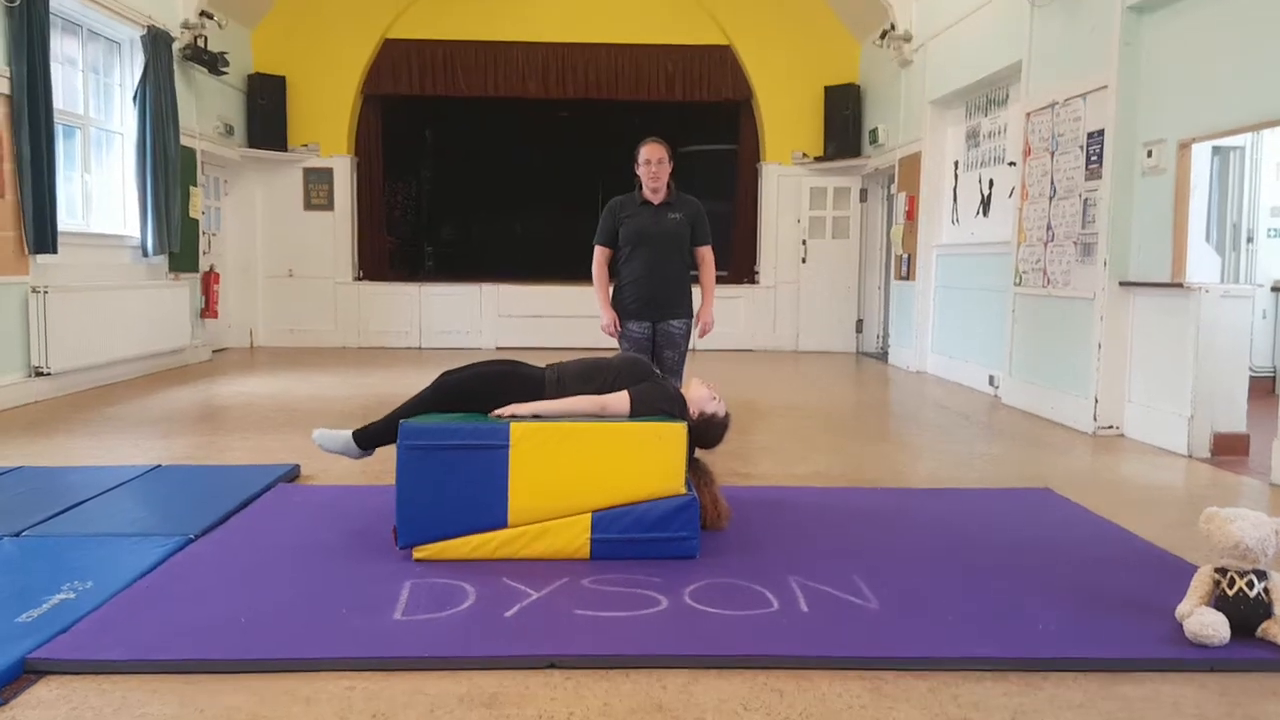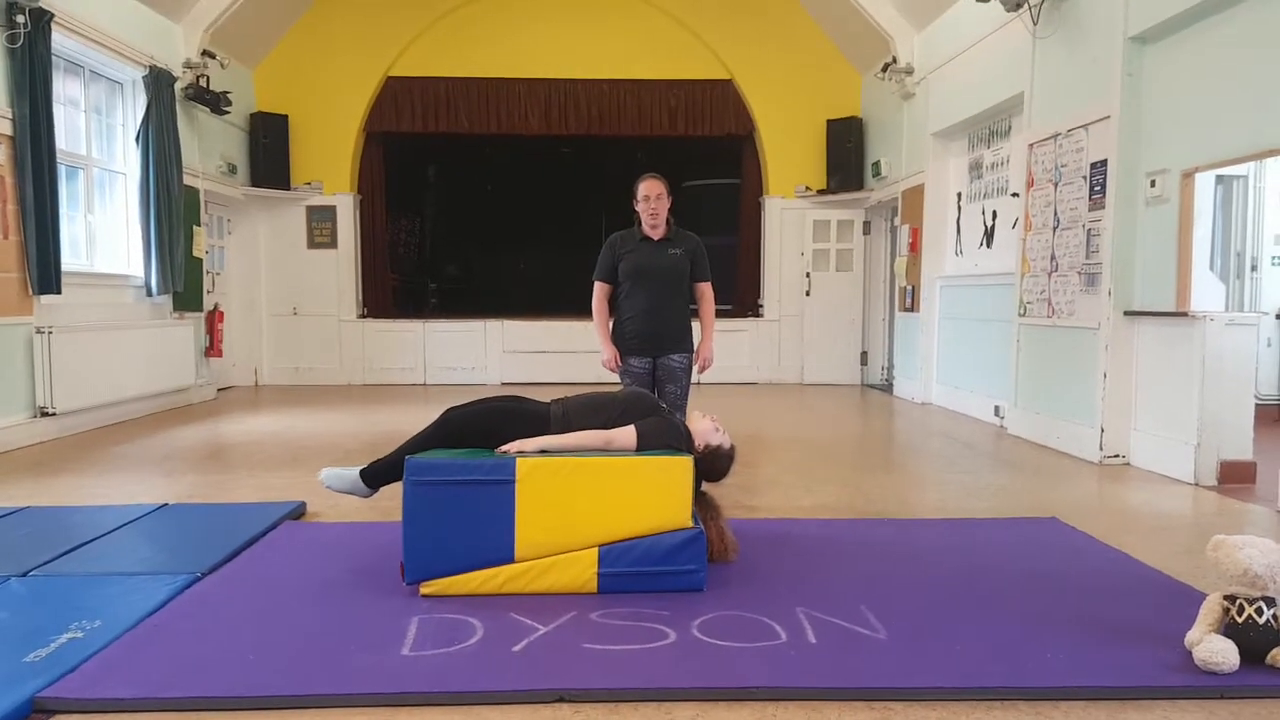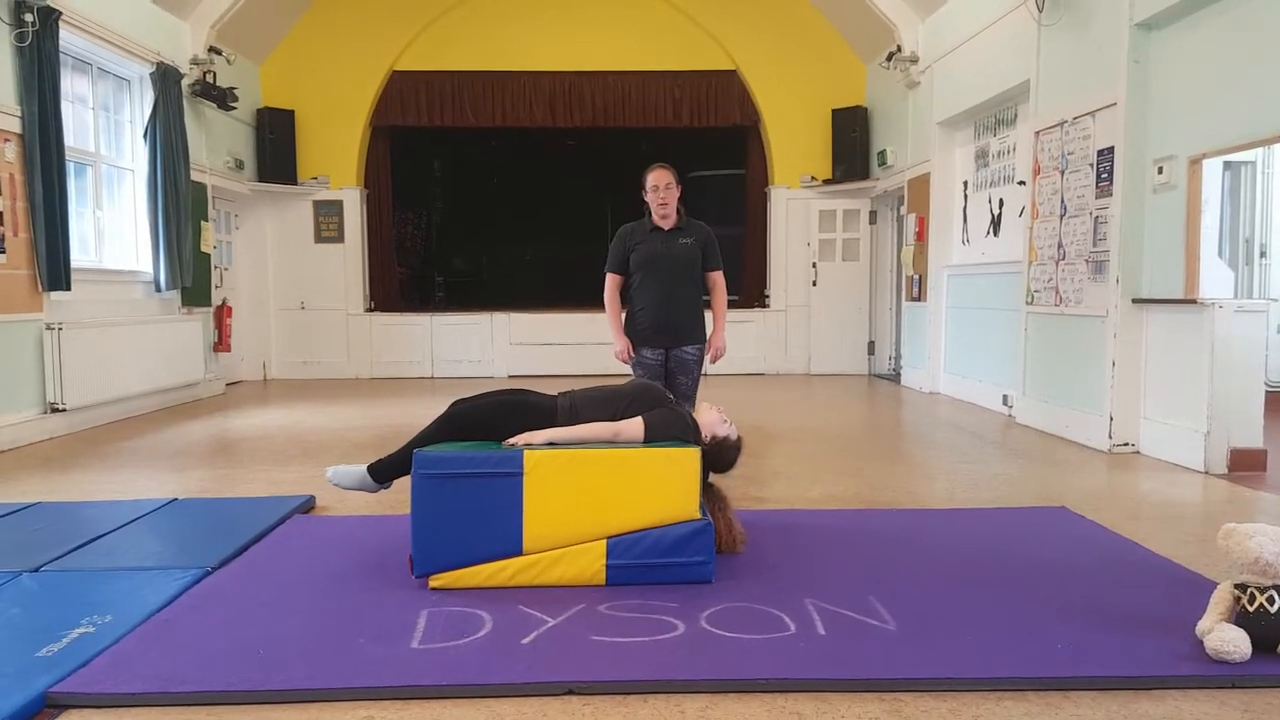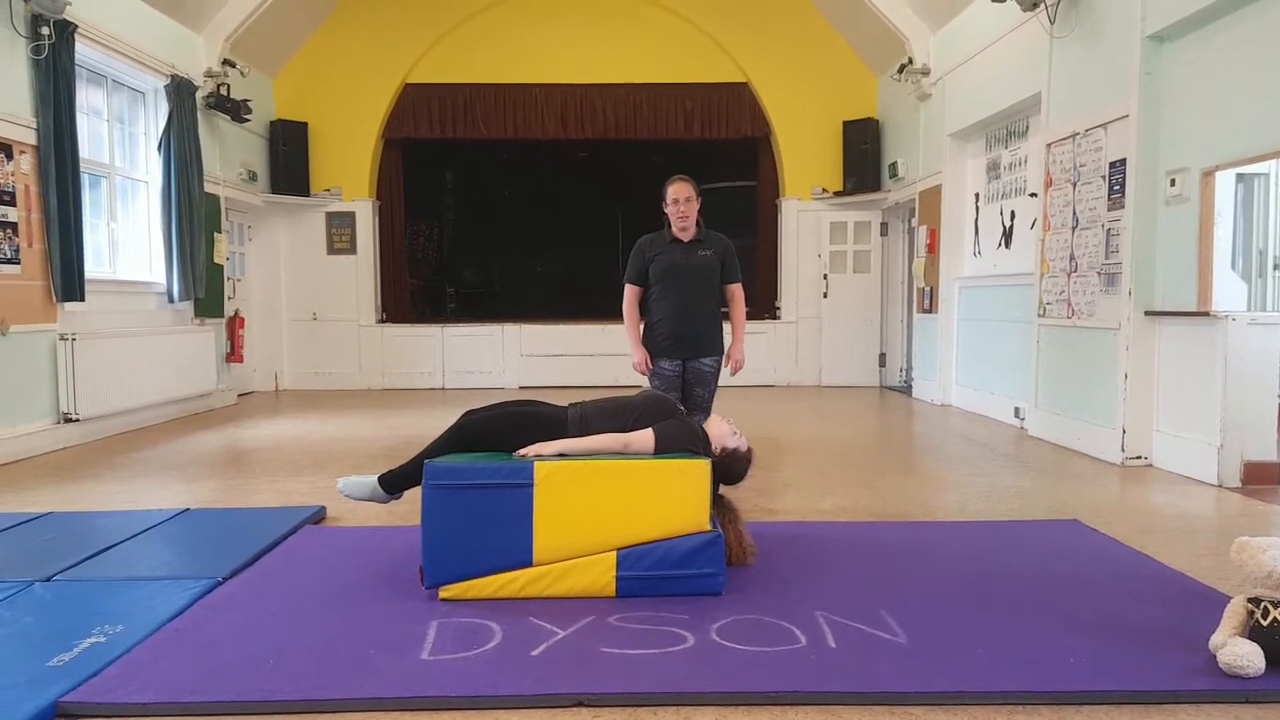
dt=1s
person 1, frame 1
left shoulder: (666, 401)
right shoulder: (664, 389)
left elbow: (600, 405)
left wrist: (531, 408)
left hip: (544, 393)
right hip: (546, 380)
left knee: (448, 391)
right knee: (450, 380)
left ankle: (362, 440)
right ankle: (368, 436)
person 1, frame 2
left shoulder: (672, 435)
right shoulder: (669, 422)
left elbow: (607, 440)
left wrist: (538, 443)
left hip: (549, 428)
right hip: (550, 414)
left knee: (453, 427)
right knee: (455, 418)
left ankle: (369, 479)
right ankle: (375, 473)
person 1, frame 3
left shoulder: (679, 427)
right shoulder: (677, 415)
left elbow: (613, 432)
left wrist: (544, 436)
left hip: (554, 420)
right hip: (557, 405)
left knee: (460, 421)
right knee: (461, 411)
left ankle: (377, 475)
right ankle: (383, 471)
person 1, frame 4
left shoulder: (689, 438)
right shoulder: (687, 426)
left elbow: (624, 443)
left wrist: (555, 447)
left hip: (565, 431)
right hip: (567, 417)
left knee: (470, 432)
right knee: (472, 421)
left ankle: (387, 485)
right ankle: (392, 483)
person 2, frame 1
left shoulder: (690, 208)
right shoulder: (618, 208)
left elbow: (704, 258)
right elbow: (600, 260)
left wrist: (707, 305)
right wrist: (605, 307)
left hip: (676, 314)
right hip: (631, 313)
left knee: (671, 383)
person 2, frame 2
left shoulder: (690, 244)
right shoulder: (617, 244)
left elbow: (704, 294)
right elbow: (600, 296)
left wrist: (707, 341)
right wrist: (605, 343)
left hip: (676, 349)
right hip: (632, 349)
person 2, frame 3
left shoulder: (701, 233)
right shoulder: (628, 235)
left elbow: (716, 284)
right elbow: (612, 288)
left wrist: (719, 331)
right wrist: (618, 335)
left hip: (689, 340)
right hip: (644, 340)
left knee: (684, 408)
person 2, frame 4
left shoulder: (720, 245)
right shoulder: (647, 246)
left elbow: (735, 296)
right elbow: (631, 299)
left wrist: (738, 343)
right wrist: (636, 346)
left hip: (706, 351)
right hip: (662, 351)
left knee: (699, 419)
